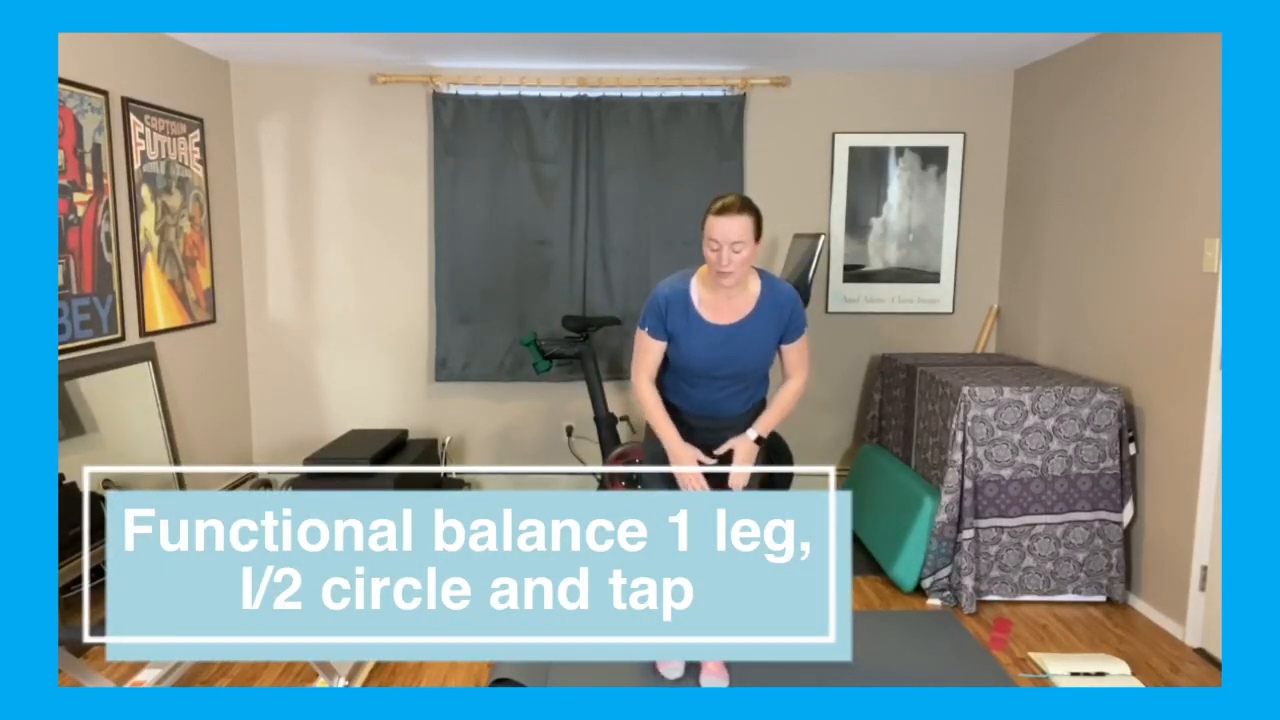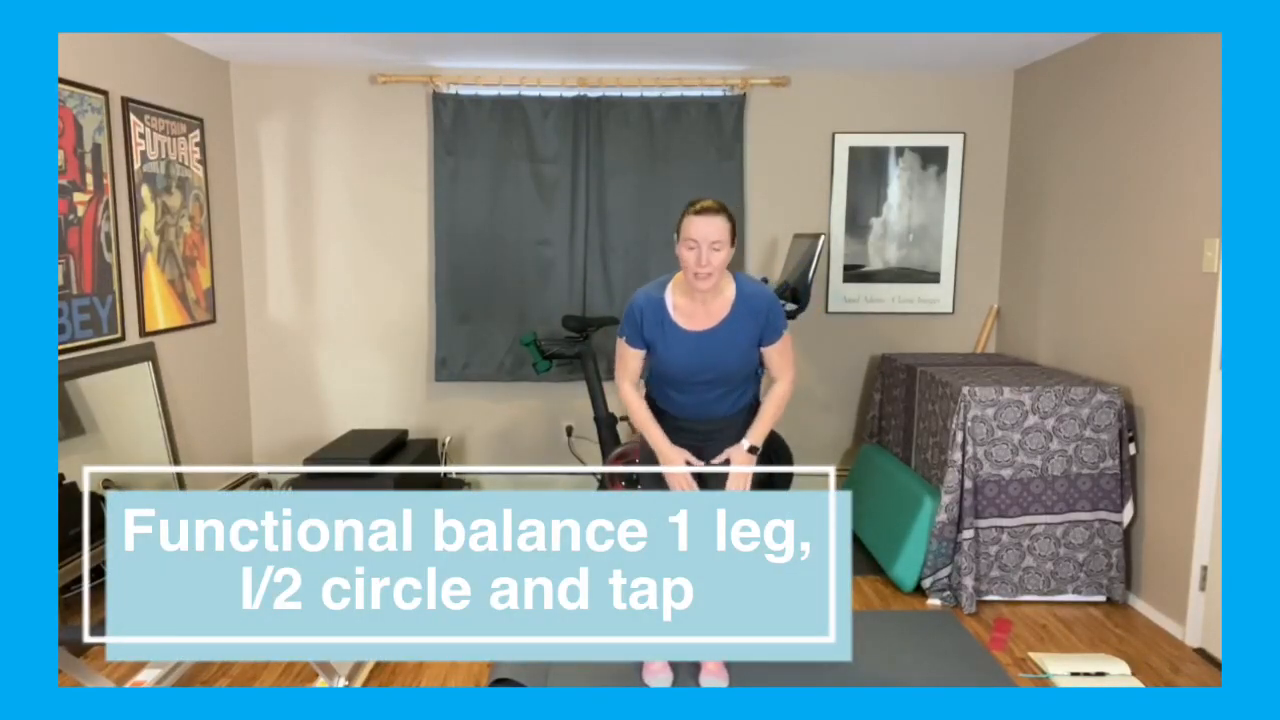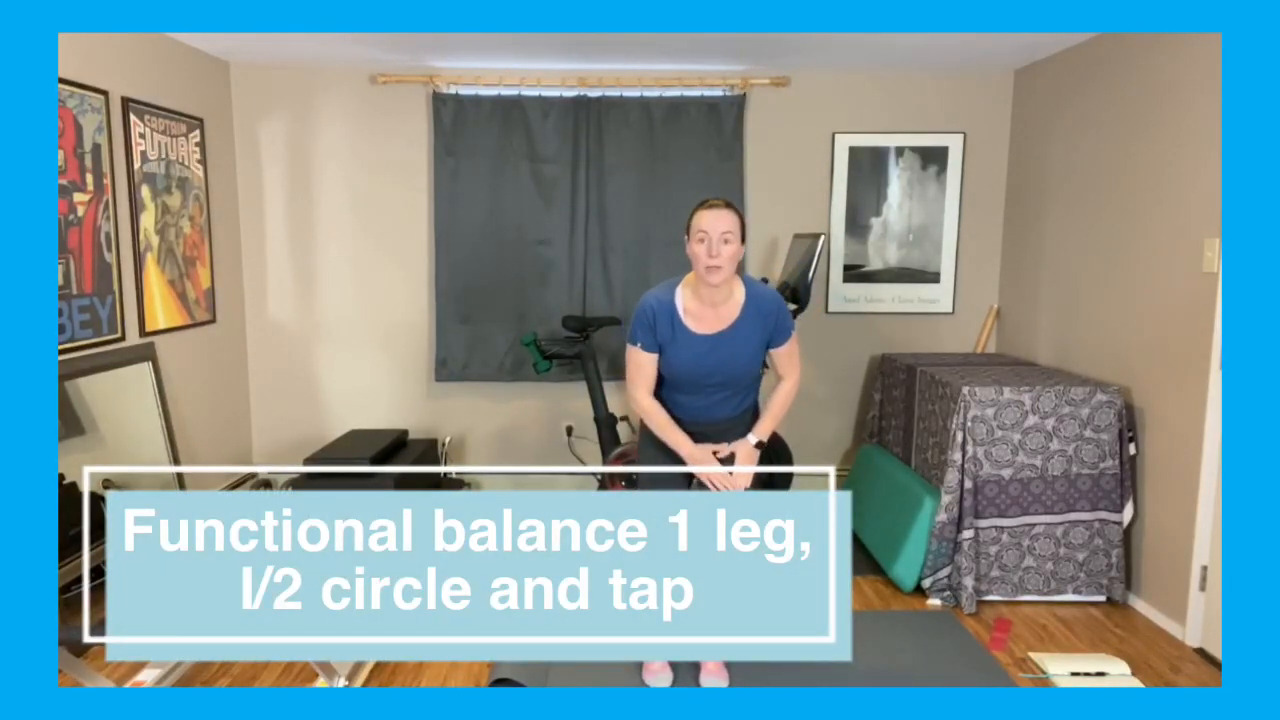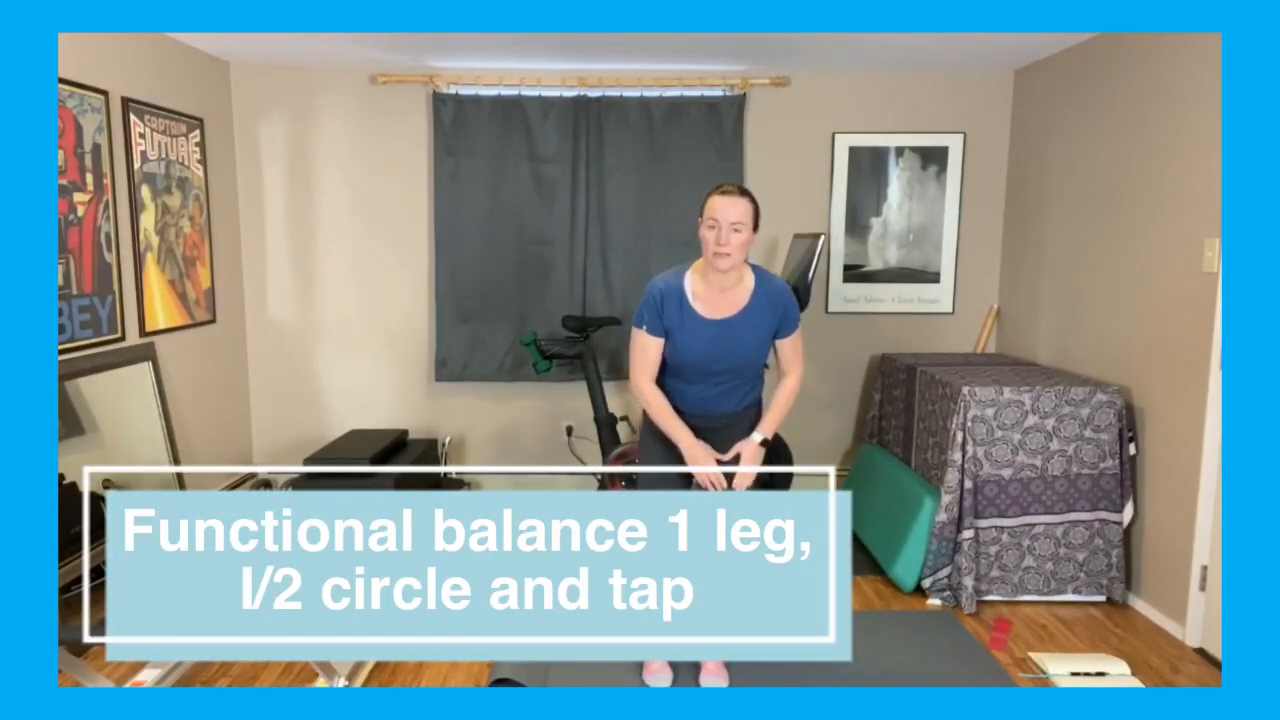
dt=0.5s
person 1, frame 1
left shoulder: (782, 301)
right shoulder: (670, 296)
left elbow: (796, 377)
right elbow: (642, 378)
left wrist: (754, 438)
right wrist: (674, 446)
left hip: (740, 431)
right hip: (675, 429)
person 1, frame 2
left shoulder: (759, 302)
right shoulder: (646, 305)
left elbow: (783, 379)
right elbow: (627, 383)
left wrist: (750, 447)
right wrist: (664, 451)
left hip: (734, 433)
right hip: (669, 432)
person 1, frame 3
left shoulder: (767, 306)
right shoulder: (655, 307)
left elbow: (789, 377)
right elbow: (640, 394)
left wrist: (754, 442)
right wrist: (692, 454)
left hip: (734, 434)
right hip: (666, 434)
person 1, frame 4
left shoulder: (776, 296)
right shoulder: (664, 292)
left elbow: (792, 374)
right elbow: (642, 380)
left wrist: (760, 440)
right wrist: (689, 446)
left hip: (736, 431)
right hip: (669, 429)
